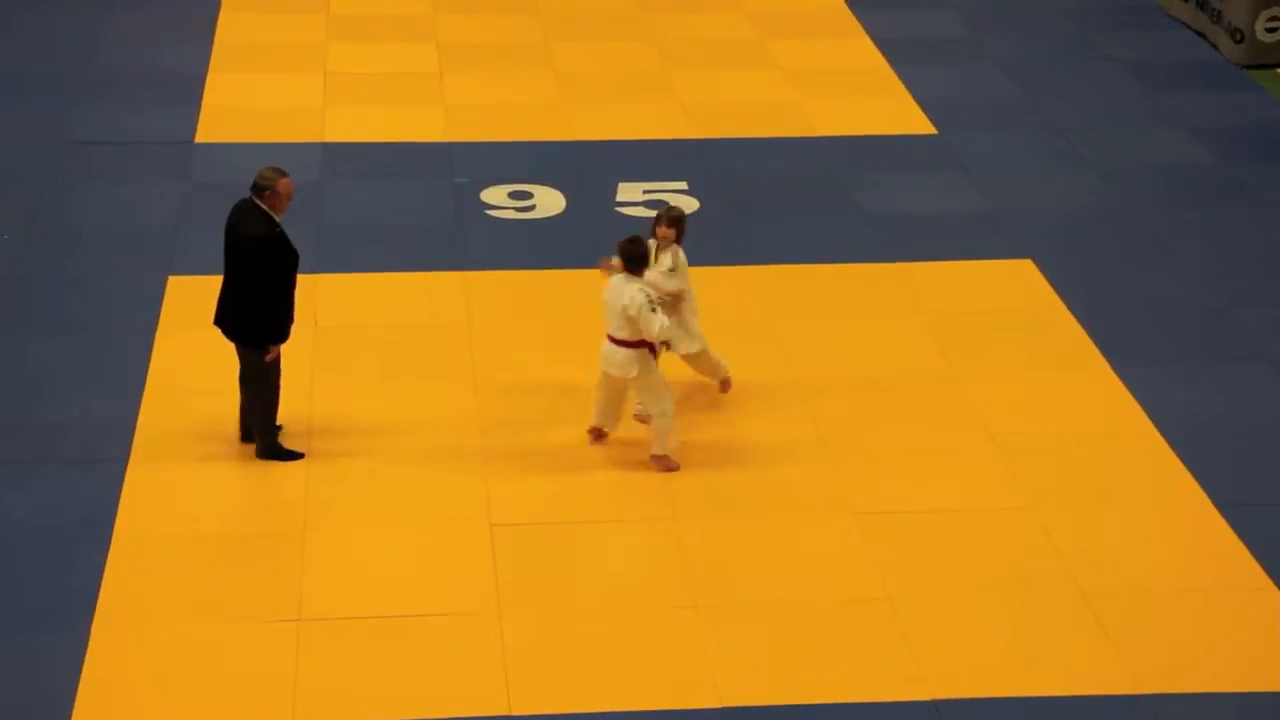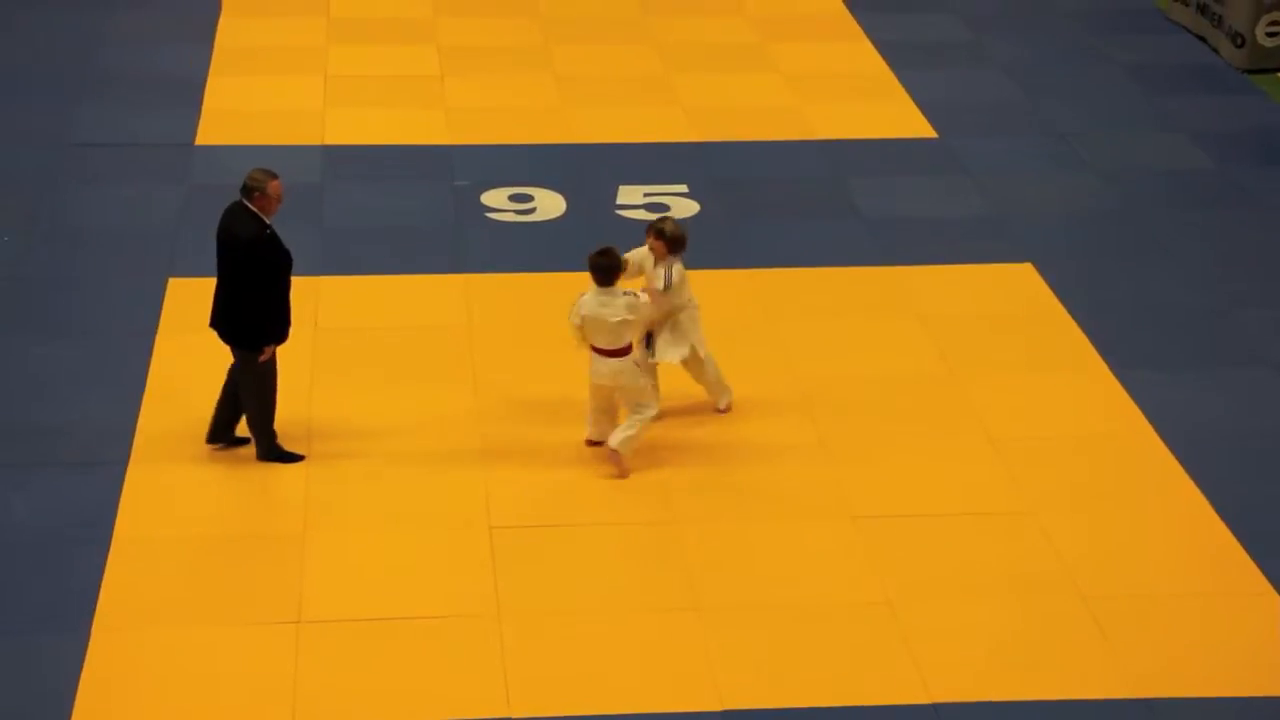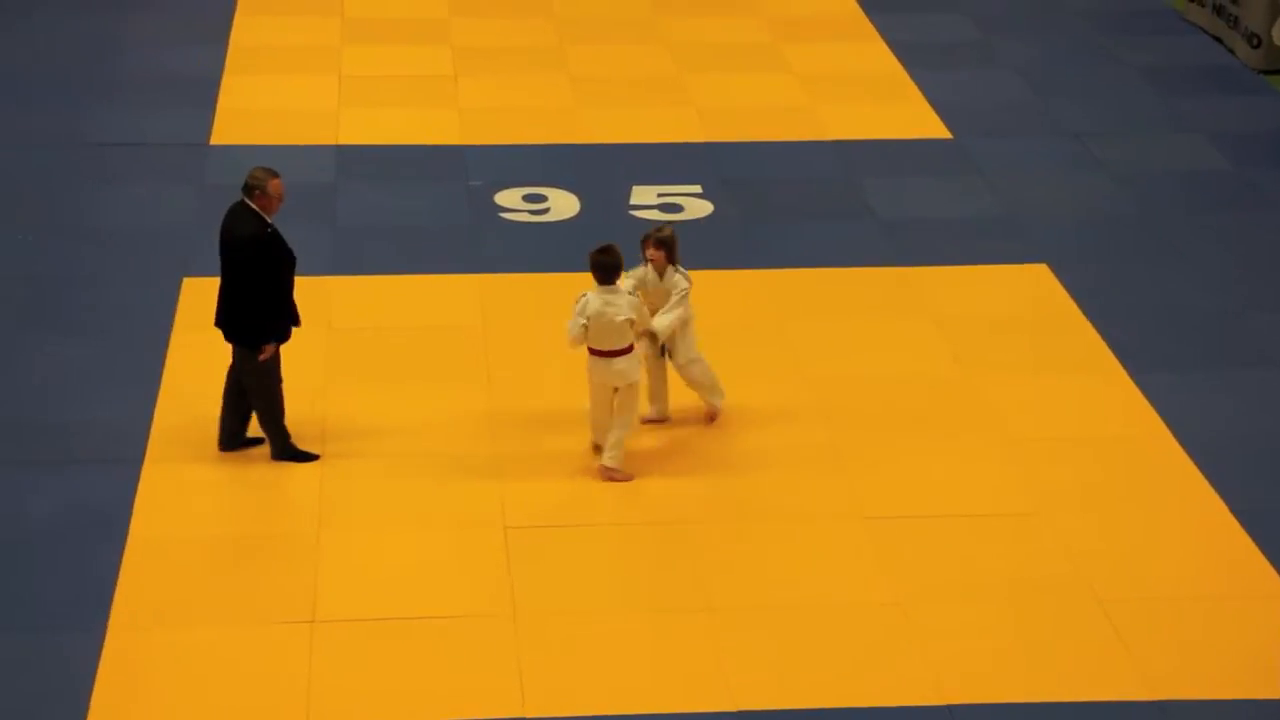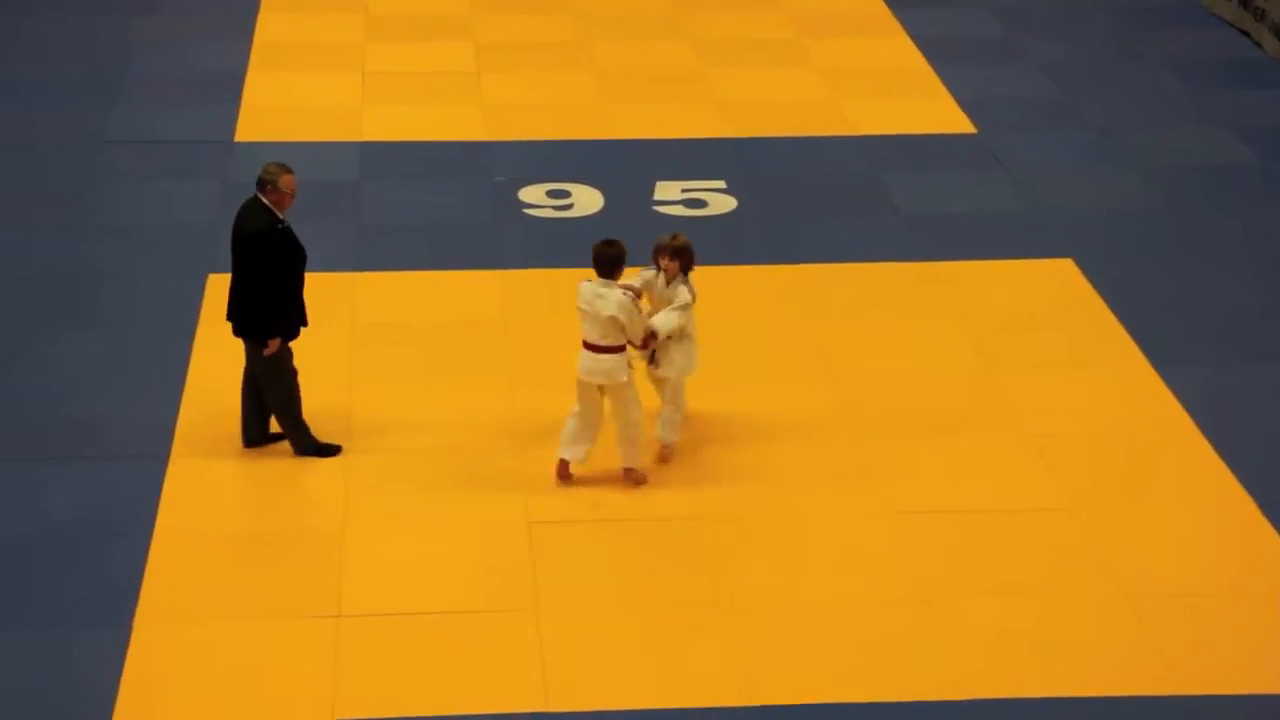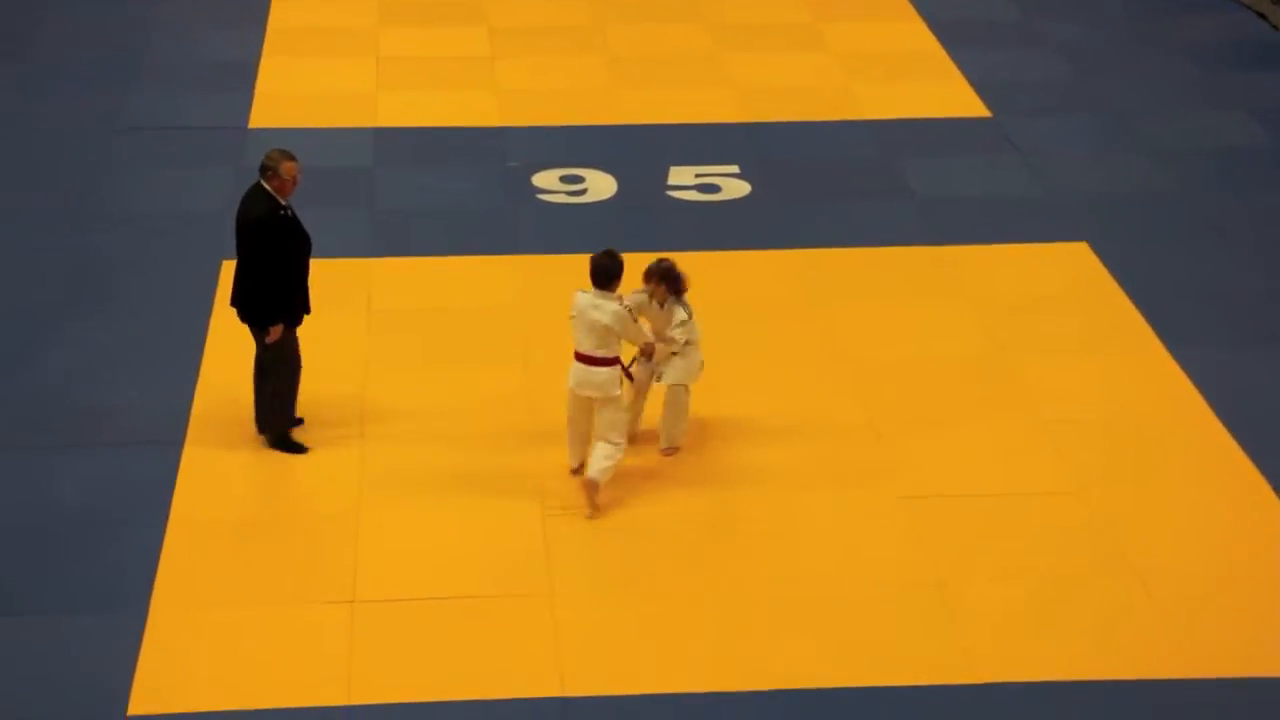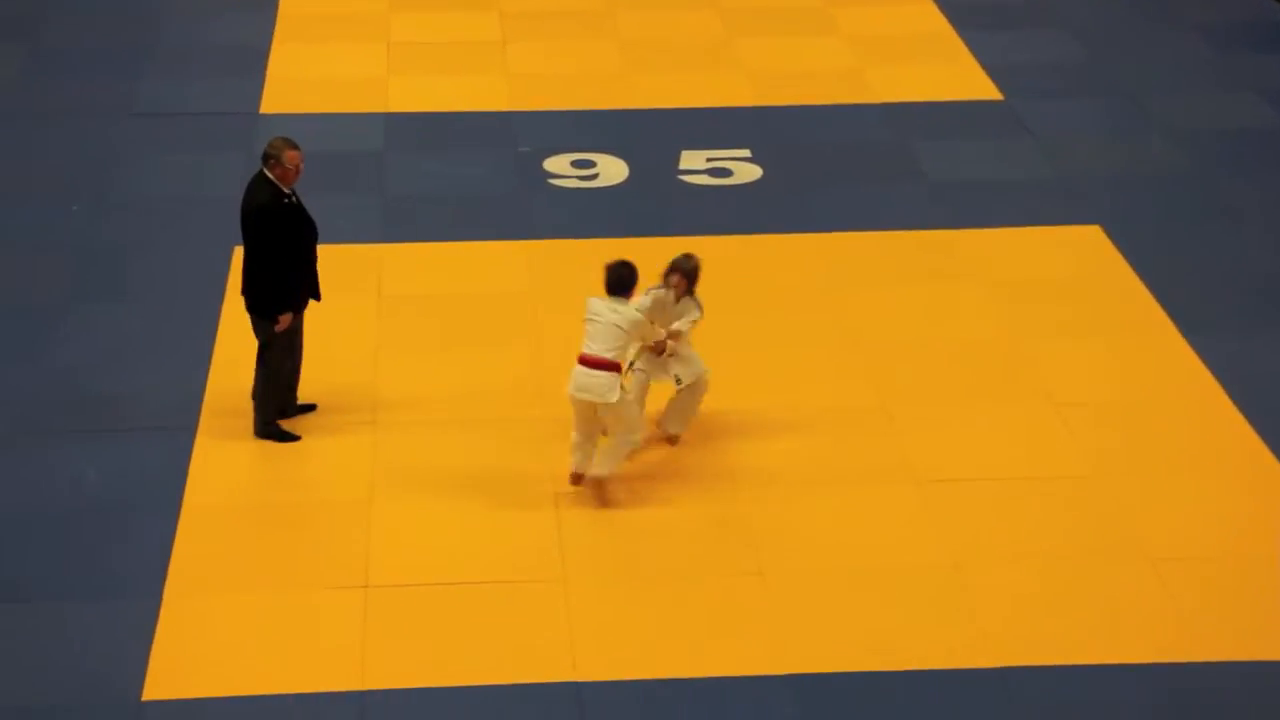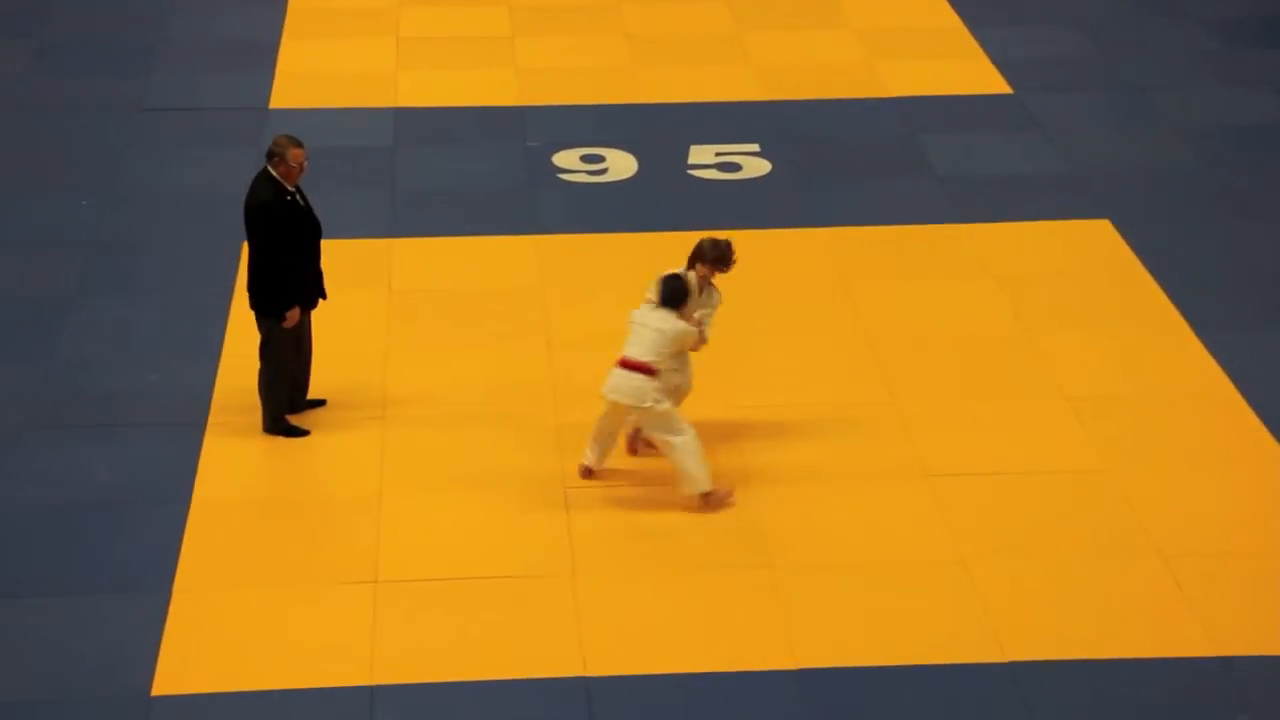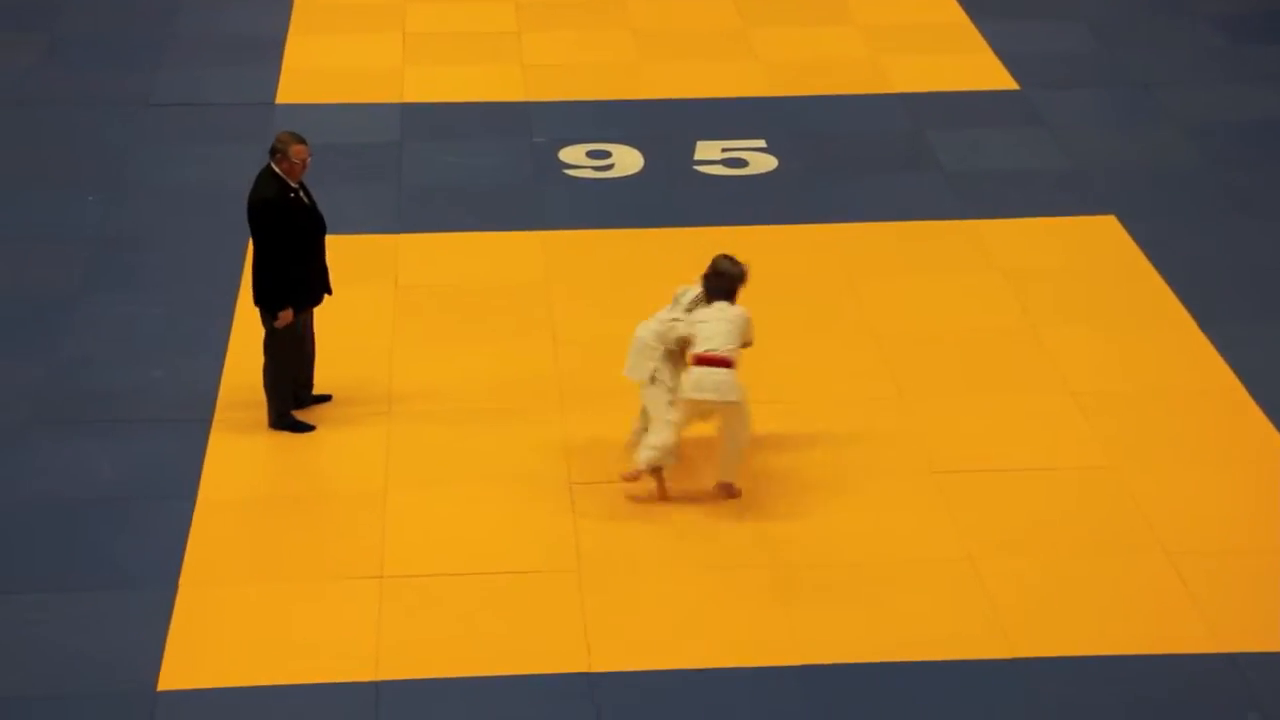
dt=0.2s
person 1, frame 1
left shoulder: (243, 209)
right shoulder: (263, 235)
right elbow: (265, 292)
right wrist: (273, 336)
left hip: (239, 312)
right hip: (255, 320)
left knee: (253, 372)
right knee: (264, 379)
left ankle: (251, 427)
right ankle: (267, 444)
person 1, frame 2
left shoulder: (235, 212)
right shoulder: (253, 236)
right elbow: (257, 293)
right wrist: (267, 337)
left hip: (235, 315)
right hip: (250, 323)
left knee: (242, 374)
right knee: (260, 383)
left ankle: (220, 431)
right ankle: (267, 446)
person 1, frame 3
left shoulder: (239, 213)
right shoulder: (252, 234)
right elbow: (257, 291)
right wrist: (266, 337)
left hip: (242, 317)
right hip: (253, 323)
left knee: (242, 377)
right knee: (266, 383)
left ankle: (231, 436)
right ankle: (281, 446)
person 1, frame 4
left shoulder: (253, 209)
right shoulder: (260, 229)
right elbow: (260, 286)
right wrist: (270, 332)
left hip: (256, 314)
right hip: (262, 319)
left knee: (259, 373)
right knee: (281, 377)
left ankle: (254, 433)
right ankle: (302, 440)
person 1, frame 5
left shoulder: (264, 196)
right shoulder: (262, 215)
right elbow: (265, 272)
right wrist: (274, 318)
left hip: (271, 300)
right hip: (267, 305)
left knee: (271, 361)
right knee: (284, 364)
left ankle: (271, 419)
right ankle: (276, 431)
person 1, frame 6
left shoulder: (274, 185)
right shoulder: (263, 203)
right elbow: (268, 261)
right wrist: (281, 306)
left hip: (286, 289)
right hip: (271, 295)
left knee: (290, 350)
right knee: (275, 356)
left ankle: (285, 404)
right ankle: (265, 422)
person 1, frame 7
left shoulder: (282, 183)
right shoulder: (266, 200)
right elbow: (271, 259)
right wrist: (289, 303)
left hip: (294, 285)
right hip: (277, 294)
left knee: (299, 347)
right knee: (278, 353)
left ankle: (295, 399)
right ankle: (274, 418)
person 1, frame 8
left shoulder: (288, 180)
right shoulder: (268, 197)
right elbow: (273, 256)
right wrist: (282, 303)
left hip: (298, 282)
right hip: (281, 290)
left knee: (302, 343)
right knee: (282, 349)
left ankle: (300, 394)
right ankle: (280, 414)
person 2, frame 1
left shoulder: (613, 283)
right shoulder: (644, 296)
right elbow: (658, 333)
right wrist: (662, 313)
left hip: (610, 352)
right hip: (635, 359)
left knee: (609, 392)
right knee: (662, 405)
left ankle: (598, 426)
right ankle: (659, 454)
person 2, frame 2
left shoulder: (585, 301)
right shoulder: (630, 300)
left elbow: (577, 327)
right elbow: (644, 314)
left hip: (598, 363)
right hip: (625, 366)
left knee: (601, 402)
right knee: (645, 407)
left ankle: (596, 435)
right ankle: (616, 447)
person 2, frame 3
left shoulder: (586, 302)
right shoulder: (631, 301)
left elbow: (575, 338)
right elbow: (644, 327)
left hip: (597, 364)
right hip: (625, 365)
left knee: (600, 408)
right knee: (623, 417)
left ankle: (600, 442)
right ankle: (610, 464)
person 2, frame 4
left shoulder: (583, 289)
right shoulder: (625, 301)
right elbow: (638, 336)
left hip: (588, 361)
right hip: (615, 365)
left knee: (584, 413)
right knee: (629, 416)
left ankle: (565, 461)
right ankle: (630, 468)
person 2, frame 5
left shoulder: (577, 299)
right shoulder: (620, 311)
right elbow: (641, 341)
right wrist: (649, 346)
left hip: (579, 371)
right hip: (606, 377)
left knee: (577, 422)
right knee: (612, 437)
left ankle: (578, 464)
right ankle: (593, 479)
person 2, frame 6
left shoulder: (591, 305)
right shoulder: (637, 319)
right elbow: (655, 339)
right wrist: (663, 337)
left hip: (580, 376)
right hip: (605, 382)
left knee: (586, 428)
right knee: (627, 435)
left ankle: (578, 471)
right ankle: (598, 475)
person 2, frame 7
left shoulder: (639, 314)
right shoulder: (681, 328)
right elbow: (692, 342)
right wrist: (694, 329)
left hip: (618, 380)
right hip: (642, 388)
left knee: (608, 426)
right knee: (681, 436)
left ankle: (590, 464)
right ankle: (705, 491)
person 2, frame 8
left shoulder: (697, 316)
right shoulder: (741, 315)
left elbow: (680, 339)
right elbow: (747, 341)
left hip: (697, 379)
right hip: (724, 379)
left knee: (672, 425)
right knee: (734, 432)
right ankle: (726, 482)
person 3, frame 1
left shoulder: (675, 257)
right shoulder: (651, 247)
left elbow: (670, 285)
left wrist: (640, 277)
right wrist: (615, 265)
left hip: (678, 310)
left knee: (694, 352)
left ankle: (720, 372)
right ankle: (644, 403)
person 3, frame 2
left shoulder: (672, 273)
right shoulder: (647, 253)
left elbow: (660, 306)
right elbow: (629, 262)
right wrist: (621, 263)
left hip: (680, 319)
right hip: (659, 316)
left knee: (696, 362)
right knee: (647, 361)
left ankle: (722, 397)
person 3, frame 3
left shoulder: (679, 278)
right shoulder: (643, 271)
left elbow: (673, 313)
right elbow: (627, 287)
left wrist: (656, 330)
left hip: (677, 324)
right hip: (651, 321)
left knee: (690, 368)
right knee: (654, 368)
left ankle: (713, 399)
right ankle: (658, 410)
person 3, frame 4
left shoulder: (685, 292)
right shoulder: (653, 276)
left elbow: (670, 320)
right elbow: (634, 285)
right wrist: (631, 289)
left hip: (678, 338)
right hip: (656, 333)
left knee: (674, 384)
right knee: (656, 376)
left ankle: (667, 440)
right ankle: (669, 405)
person 3, frame 5
left shoulder: (680, 310)
right shoulder: (644, 298)
left elbow: (674, 341)
left hip: (683, 347)
right hip: (656, 343)
left knee: (676, 389)
right knee: (639, 383)
left ankle: (670, 441)
right ankle: (630, 426)
person 3, frame 6
left shoulder: (693, 306)
right shoulder: (658, 293)
left elbow: (680, 332)
right elbow: (635, 311)
left wrist: (665, 342)
left hip: (673, 347)
right hip: (649, 344)
left knee: (698, 381)
right knee: (636, 386)
left ankle: (670, 427)
person 3, frame 7
left shoulder: (711, 292)
left elbow: (702, 323)
right elbow: (653, 304)
left wrist: (701, 336)
left knee: (681, 385)
left ankle: (642, 432)
right ankle: (638, 433)
person 3, frame 8
left shoulder: (706, 298)
right shoulder: (696, 297)
right elbow: (674, 328)
left hip: (661, 349)
right hip: (653, 346)
left knee: (655, 399)
right knee: (665, 404)
right ankle: (650, 462)
